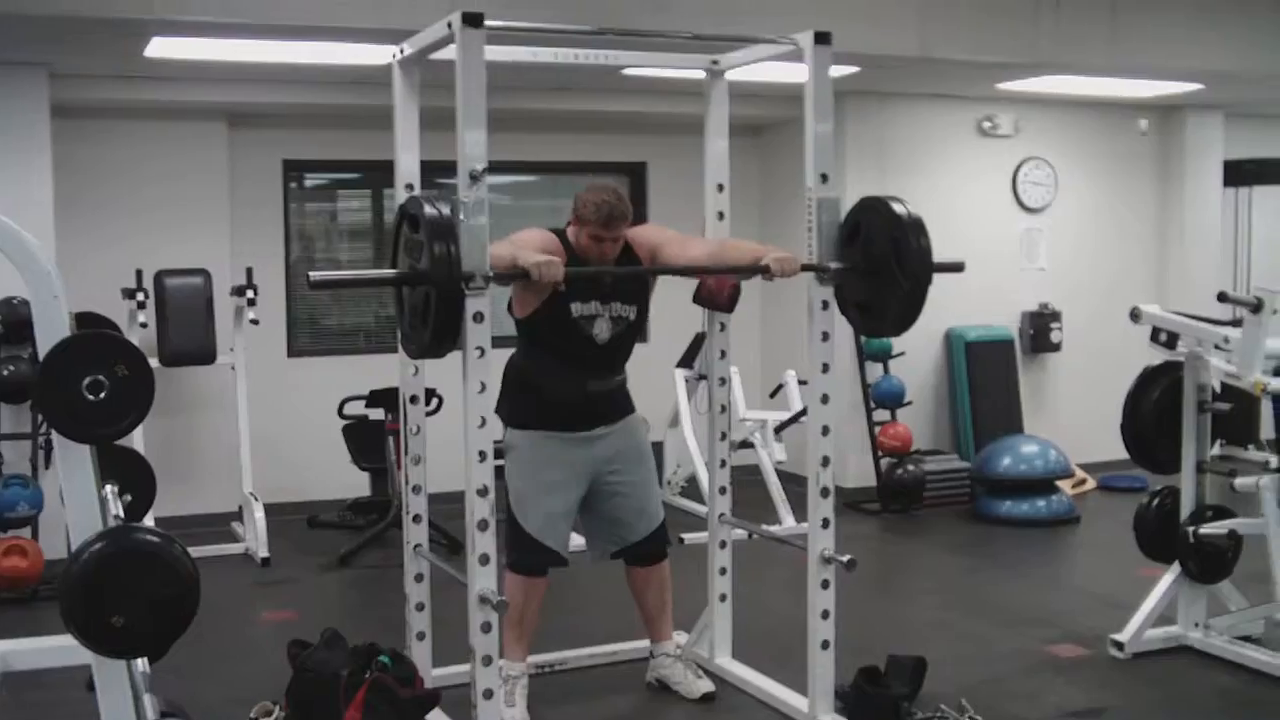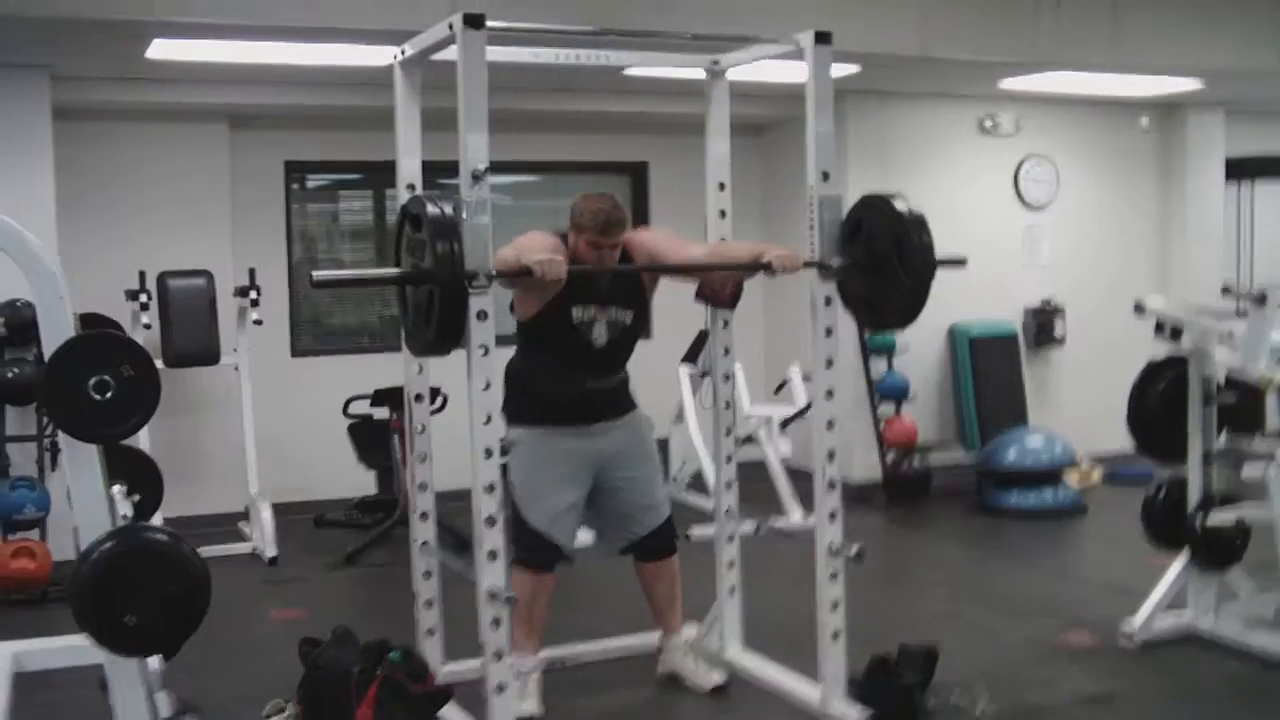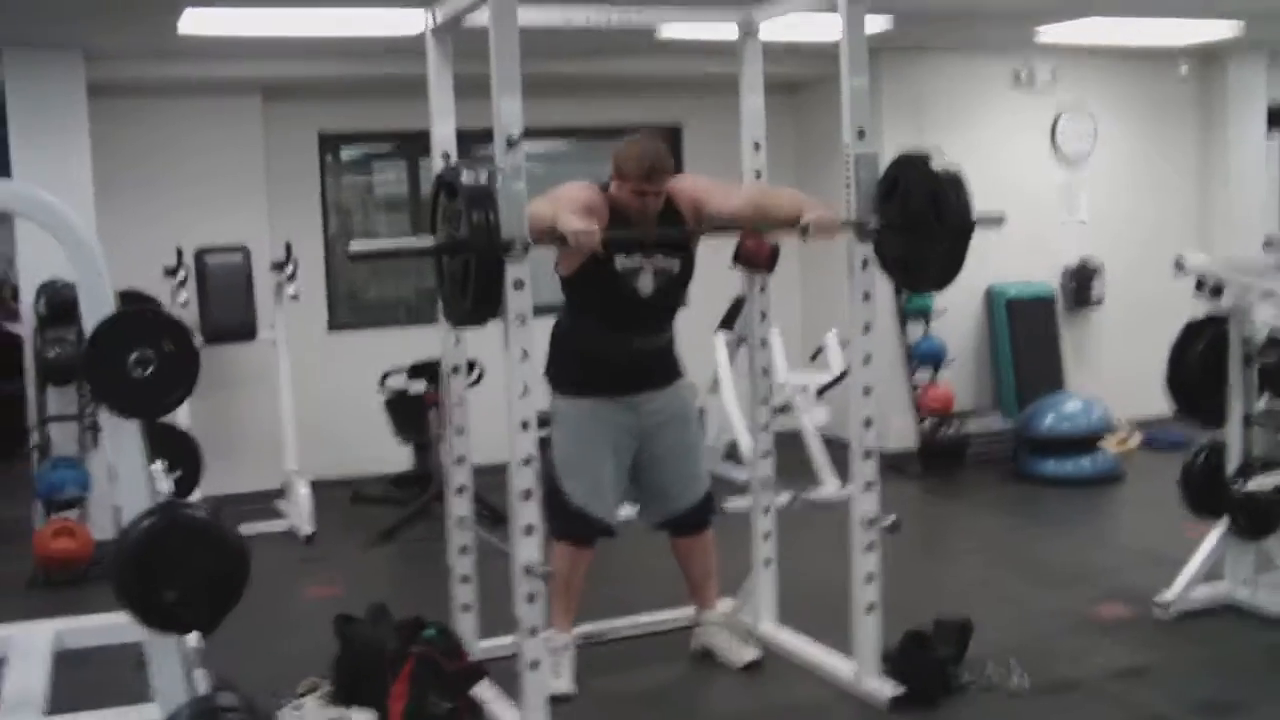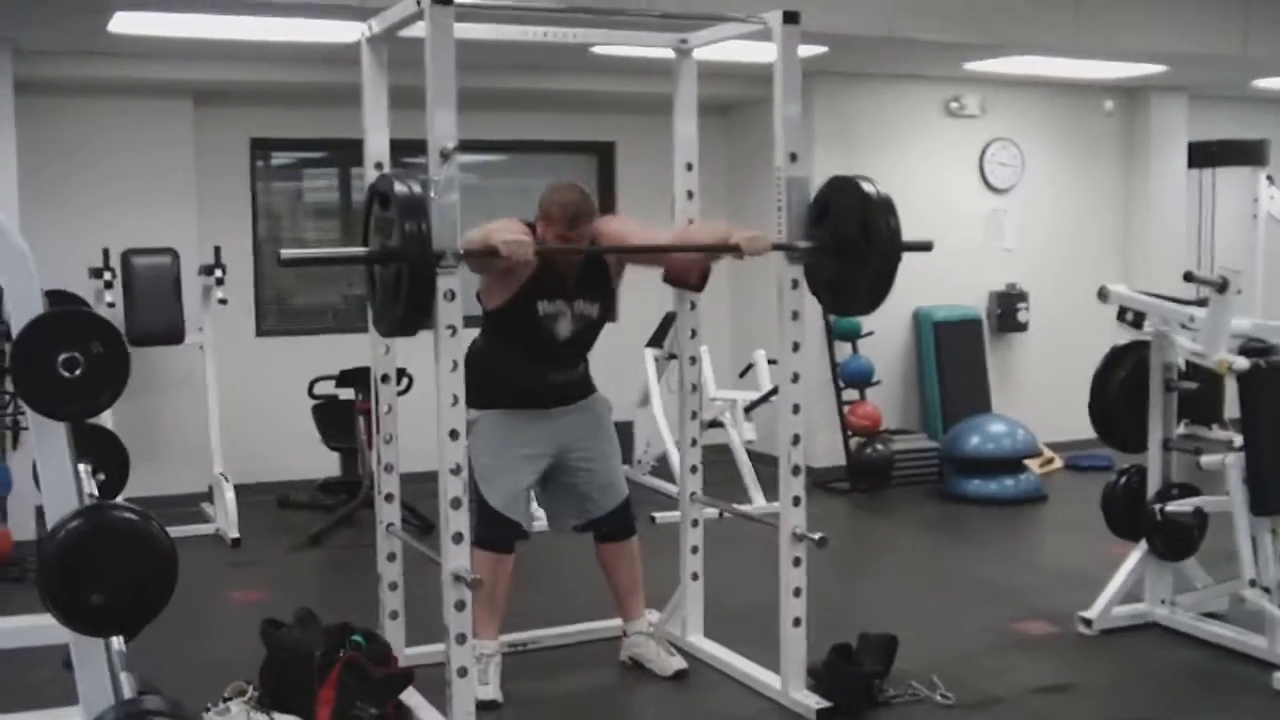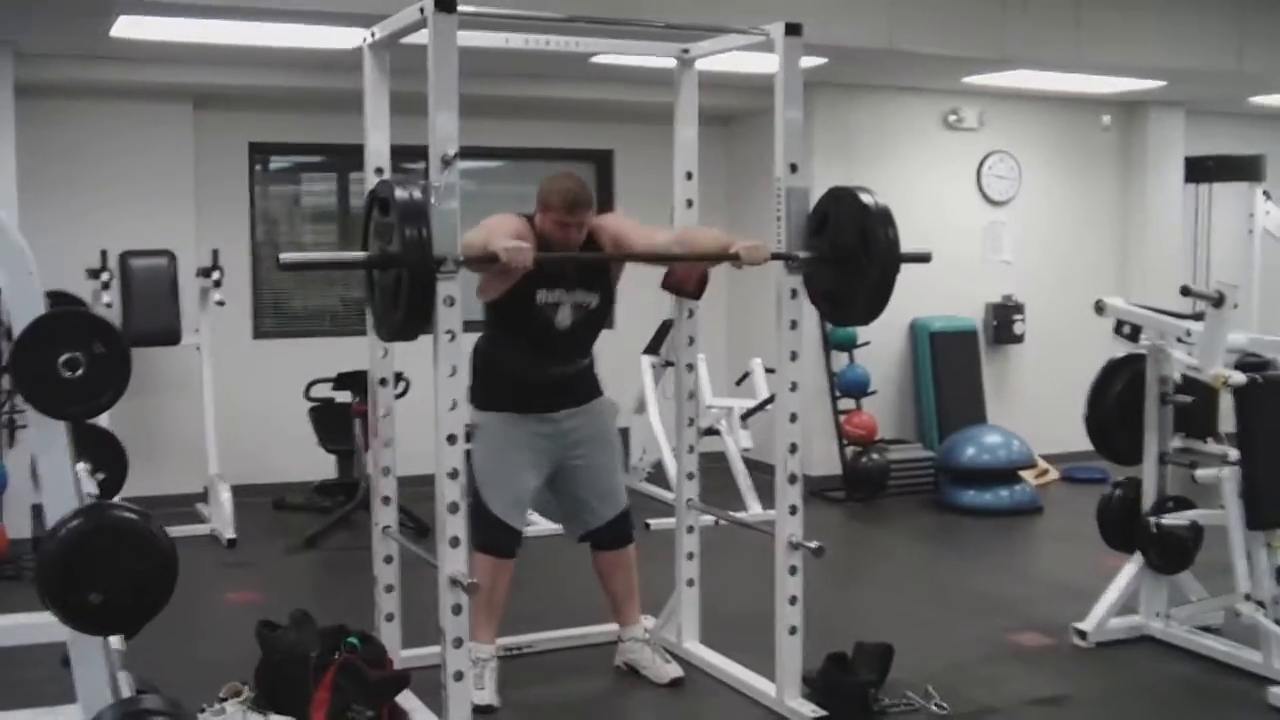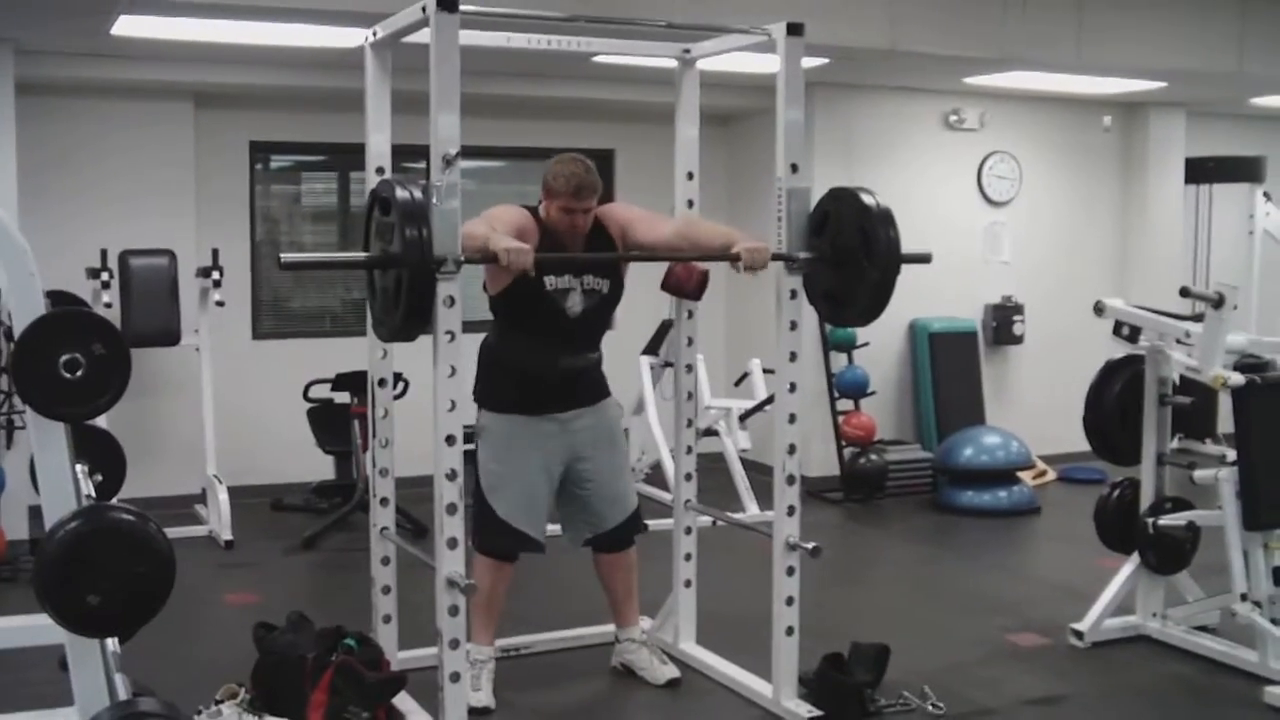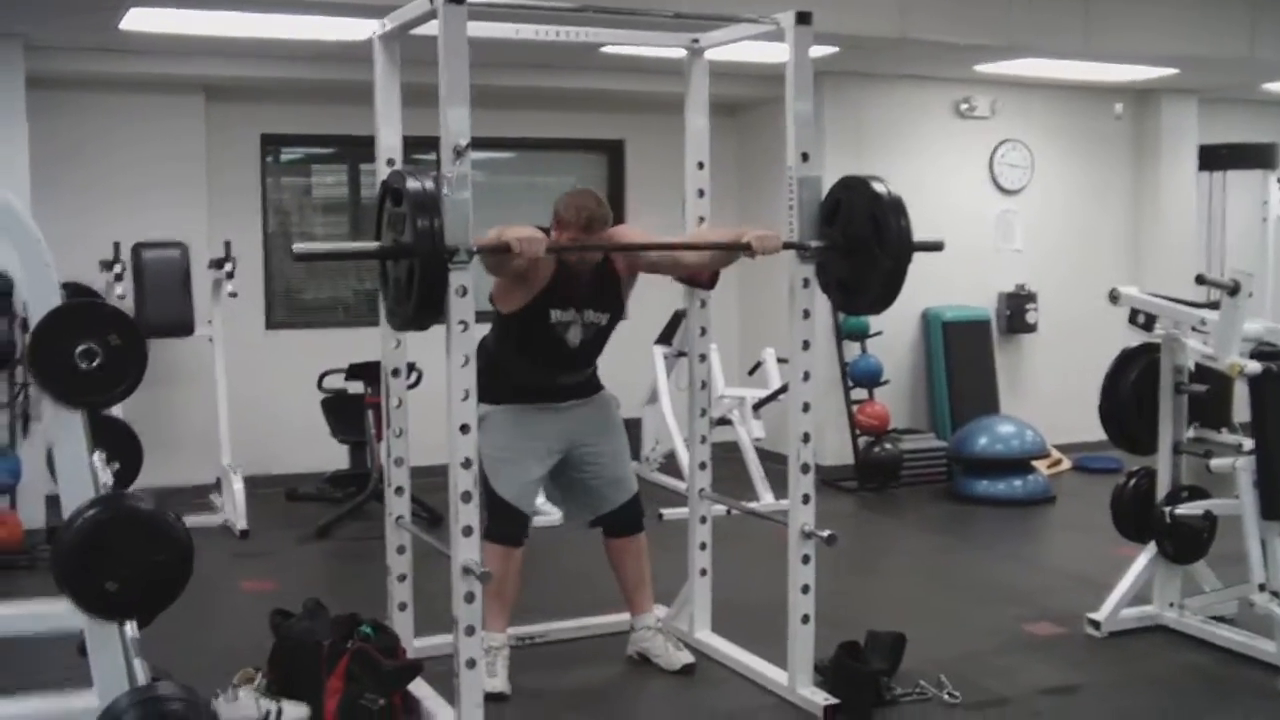
dt=0.3s
person 1, frame 1
left shoulder: (644, 246)
right shoulder: (544, 247)
left elbow: (707, 250)
right elbow: (494, 256)
left wrist: (765, 255)
right wrist: (524, 260)
left hip: (614, 419)
right hip: (541, 428)
left knee: (648, 540)
right knee: (532, 550)
left ankle: (665, 656)
right ankle: (512, 674)
person 1, frame 2
left shoulder: (643, 250)
right shoulder: (547, 251)
left elbow: (707, 255)
right elbow: (506, 258)
left wrist: (765, 253)
right wrist: (530, 261)
left hip: (617, 418)
right hip: (546, 426)
left knee: (656, 535)
right knee: (539, 546)
left ankle: (676, 649)
right ankle: (524, 669)
person 1, frame 3
left shoulder: (688, 199)
right shoulder: (588, 202)
left elbow: (749, 201)
right elbow: (538, 214)
left wrist: (807, 211)
right wrist: (564, 222)
left hip: (661, 383)
right hip: (588, 392)
left knee: (692, 508)
right knee: (578, 519)
left ankle: (710, 624)
right ankle: (558, 644)
person 1, frame 4
left shoulder: (612, 240)
right shoulder: (516, 250)
left elbow: (675, 242)
right elbow: (472, 246)
left wrist: (731, 238)
right wrist: (493, 242)
left hip: (576, 402)
right hip: (504, 410)
left knee: (615, 515)
right knee: (497, 525)
left ankle: (638, 635)
right ankle: (484, 655)
person 1, frame 5
left shoulder: (611, 236)
right shoulder: (513, 236)
left elbow: (674, 241)
right elbow: (471, 244)
left wrist: (732, 244)
right wrist: (496, 247)
left hip: (582, 404)
right hip: (507, 412)
left knee: (613, 524)
right knee: (496, 529)
left ankle: (633, 641)
right ankle: (481, 658)
person 1, frame 6
left shoulder: (616, 223)
right shoulder: (519, 224)
left elbow: (678, 230)
right elbow: (473, 232)
left wrist: (736, 241)
right wrist: (497, 243)
left hip: (589, 404)
right hip: (515, 411)
left knee: (617, 524)
right knee: (500, 533)
left ankle: (631, 641)
right ankle: (478, 659)
person 1, frame 7
left shoulder: (623, 249)
right shoulder: (531, 256)
left elbow: (688, 251)
right elbow: (491, 247)
left wrist: (743, 238)
right wrist: (511, 242)
left hip: (584, 399)
right hip: (514, 406)
left knee: (624, 511)
right knee: (506, 519)
left ankle: (646, 629)
right ankle: (492, 648)
